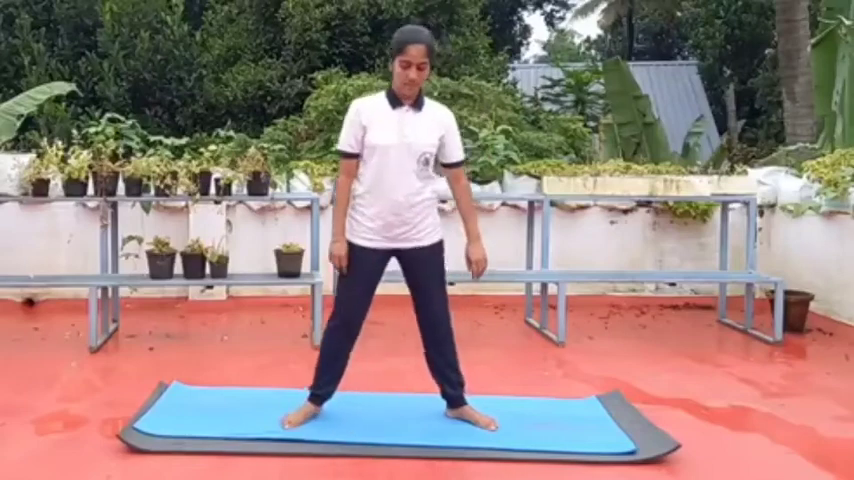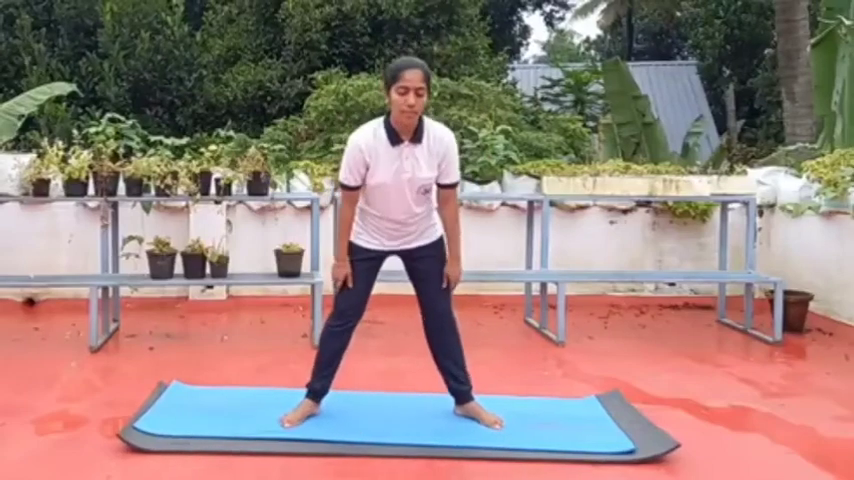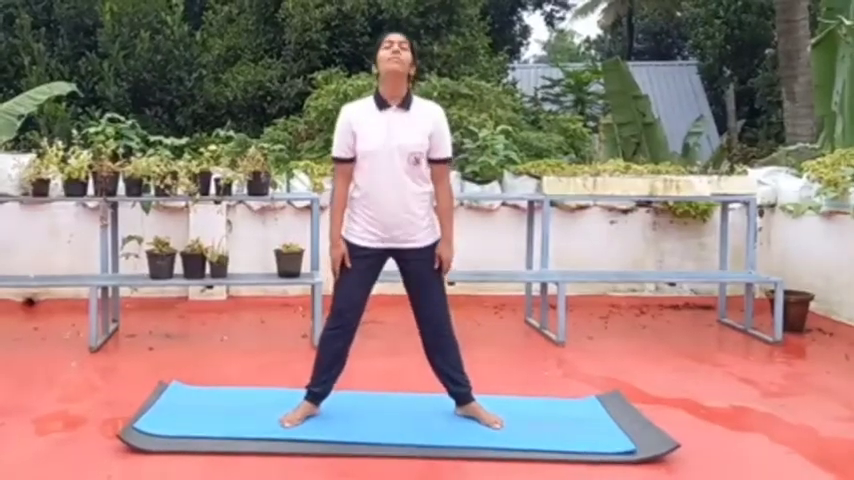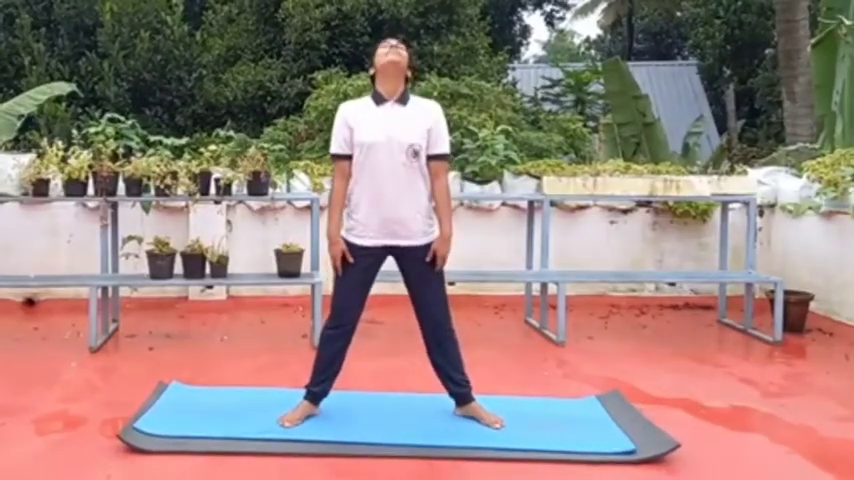
dt=0.7s
person 1, frame 1
left shoulder: (441, 118)
right shoulder: (363, 110)
left elbow: (458, 181)
right elbow: (346, 176)
left wrist: (475, 240)
right wrist: (337, 236)
left hip: (422, 238)
right hip: (366, 237)
left knee: (437, 321)
right knee: (345, 320)
left ankle: (457, 402)
right ankle: (316, 400)
person 1, frame 2
left shoulder: (442, 139)
right shoulder: (363, 141)
left elbow: (448, 202)
right elbow: (348, 202)
left wrist: (454, 258)
right wrist: (341, 258)
left hip: (423, 240)
right hip: (367, 240)
left knee: (441, 317)
right knee: (343, 316)
left ankle: (465, 399)
right ankle: (313, 398)
person 1, frame 3
left shoulder: (431, 115)
right shoulder: (353, 114)
left elbow: (441, 181)
right elbow: (342, 180)
left wrist: (447, 238)
right wrist: (335, 238)
left hip: (419, 240)
right hip: (362, 239)
left knee: (436, 321)
right knee: (342, 320)
left ankle: (465, 400)
right ankle: (312, 400)
person 1, frame 4
left shoulder: (429, 111)
right shoulder: (350, 112)
left elbow: (439, 176)
right elbow: (341, 177)
left wrist: (445, 232)
right wrist: (333, 233)
left hip: (417, 236)
right hip: (361, 236)
left knee: (436, 319)
right knee: (341, 319)
left ankle: (465, 400)
right ankle: (311, 400)
